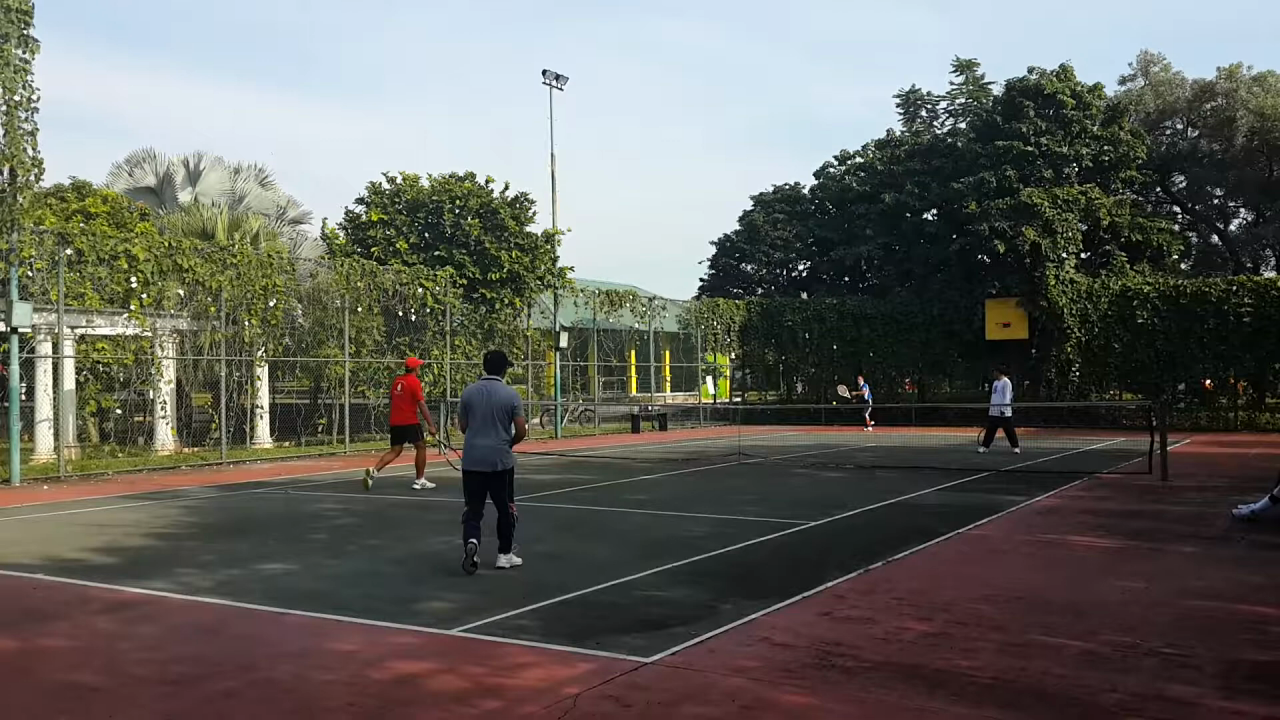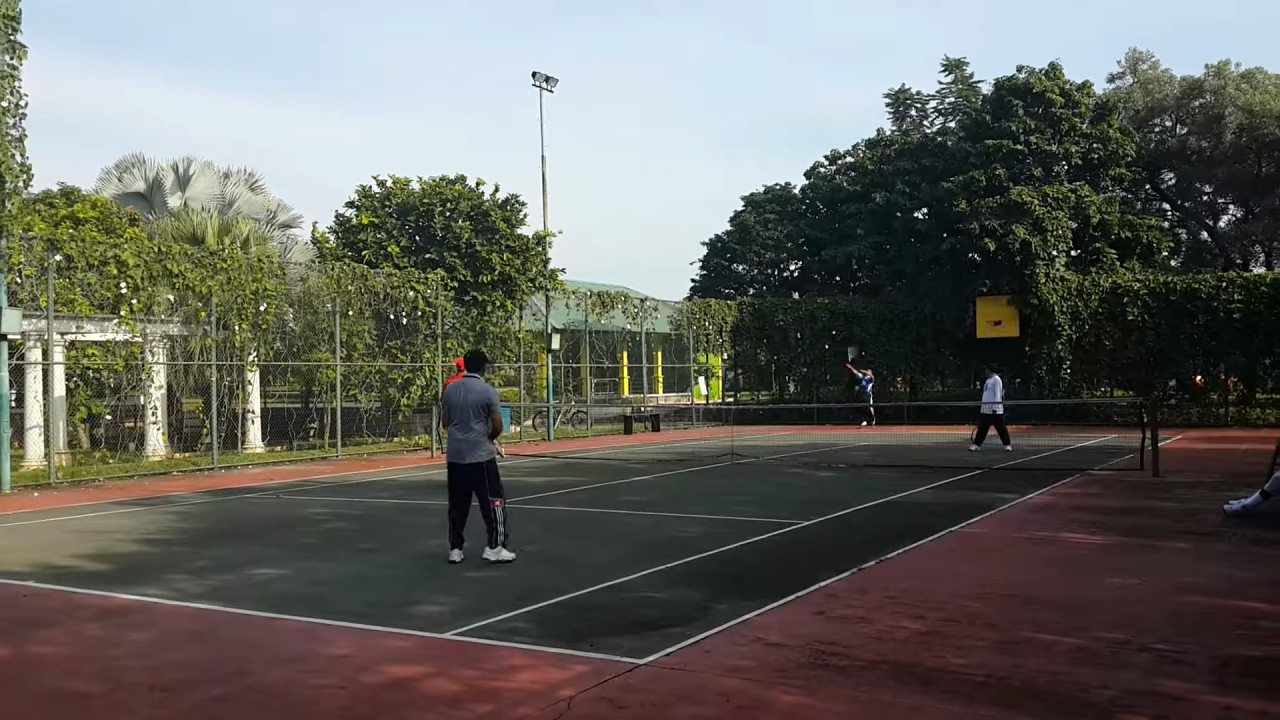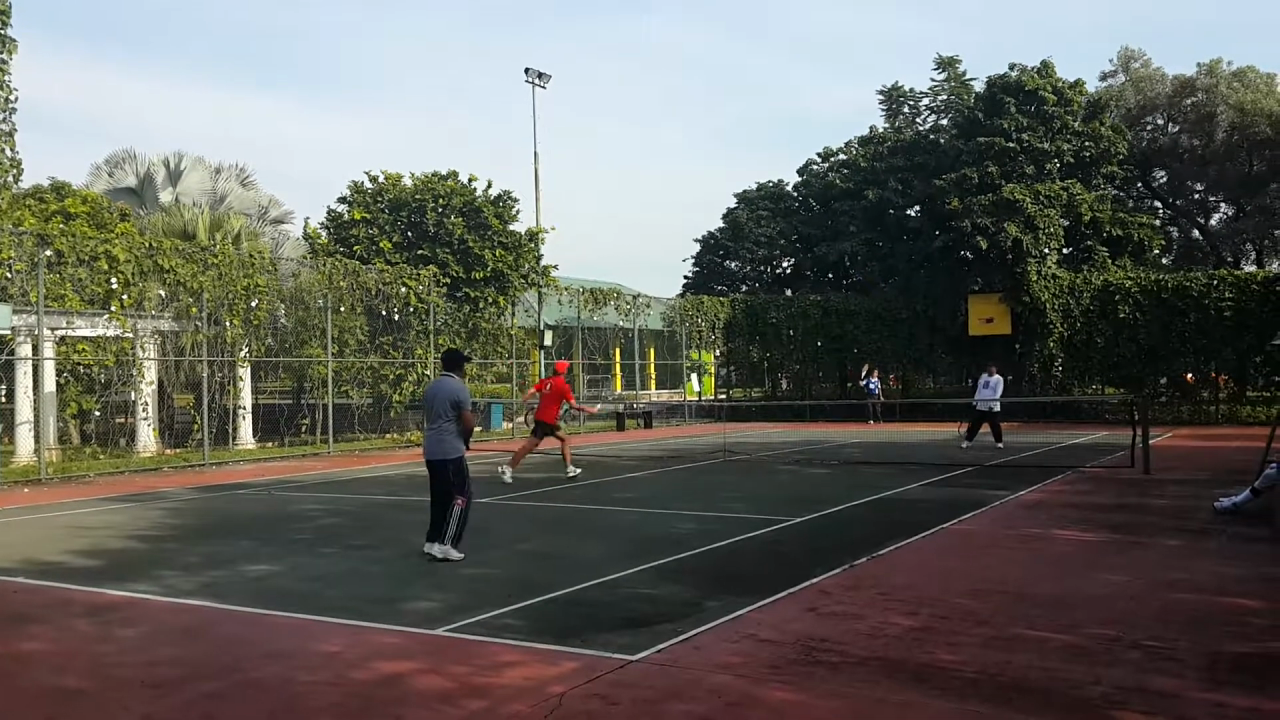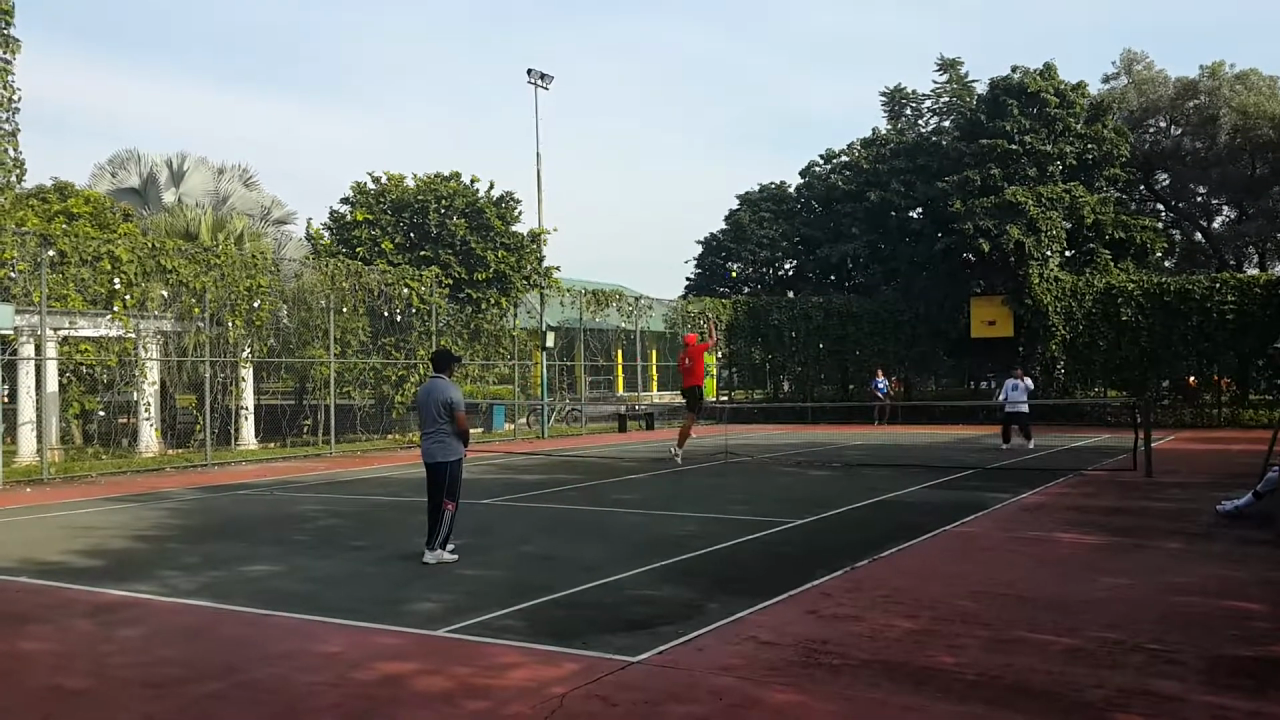
dt=0.7s
person 1, frame 1
left shoulder: (468, 392)
right shoulder: (511, 395)
left elbow: (463, 426)
right elbow: (521, 431)
left hip: (472, 459)
right hip: (500, 459)
left knee: (473, 508)
right knee: (505, 508)
left ankle: (472, 542)
right ankle: (504, 554)
person 1, frame 2
left shoulder: (450, 389)
right shoulder: (488, 391)
left elbow: (446, 422)
right elbow: (498, 426)
left hip: (455, 454)
right hip: (481, 454)
left knee: (457, 503)
right knee: (492, 500)
left ankle: (455, 549)
right ankle: (495, 548)
person 1, frame 3
left shoulder: (430, 388)
right shoulder: (459, 388)
right elbow: (468, 424)
right wrist: (465, 440)
left hip: (431, 450)
right hip: (450, 451)
left knee: (439, 497)
right knee: (460, 497)
left ankle: (434, 540)
right ankle: (445, 545)
person 1, frame 4
left shoulder: (422, 390)
right shoulder: (451, 390)
right elbow: (462, 426)
right wrist: (465, 444)
left hip: (429, 451)
right hip: (449, 453)
left knee: (435, 501)
right knee: (448, 502)
left ankle: (437, 543)
right ankle: (433, 550)
